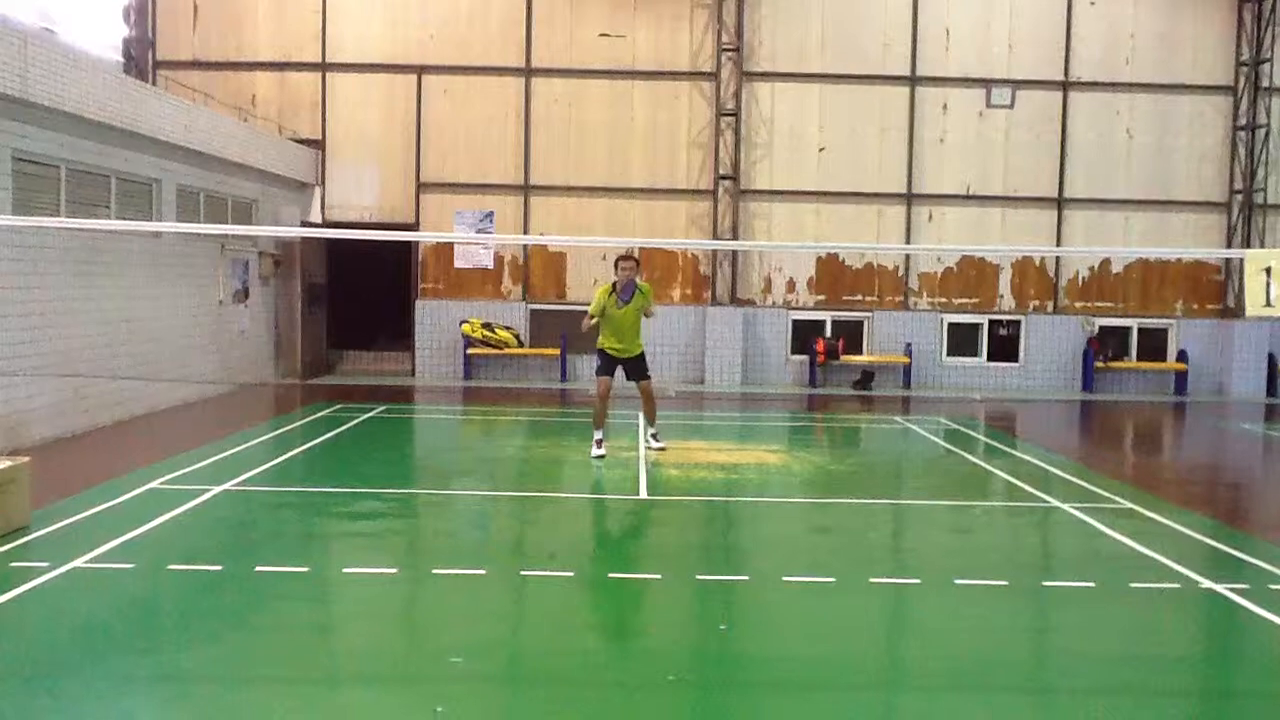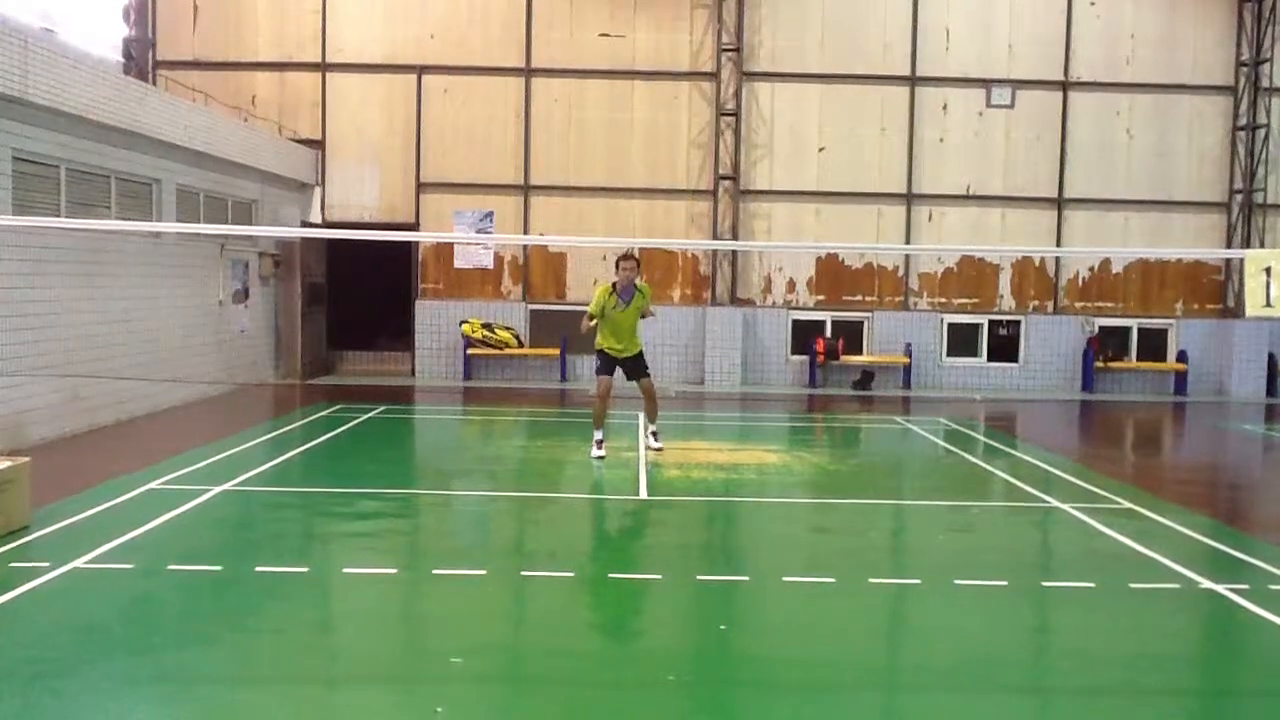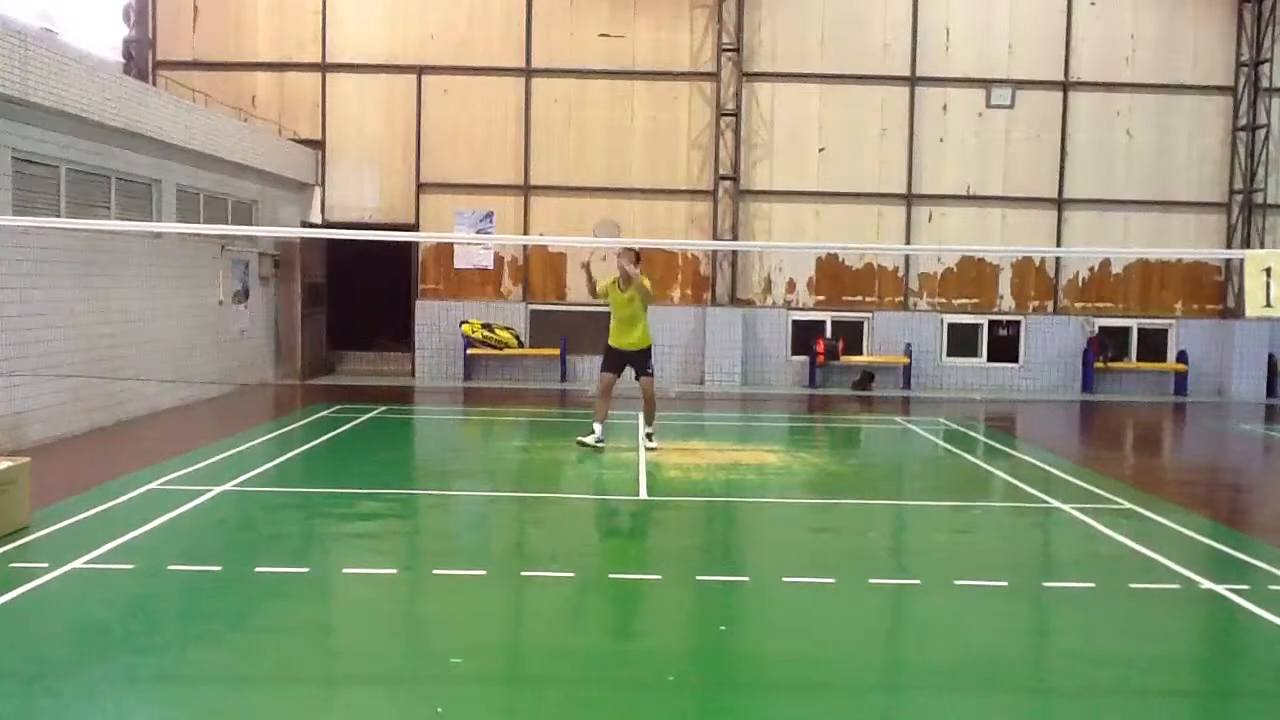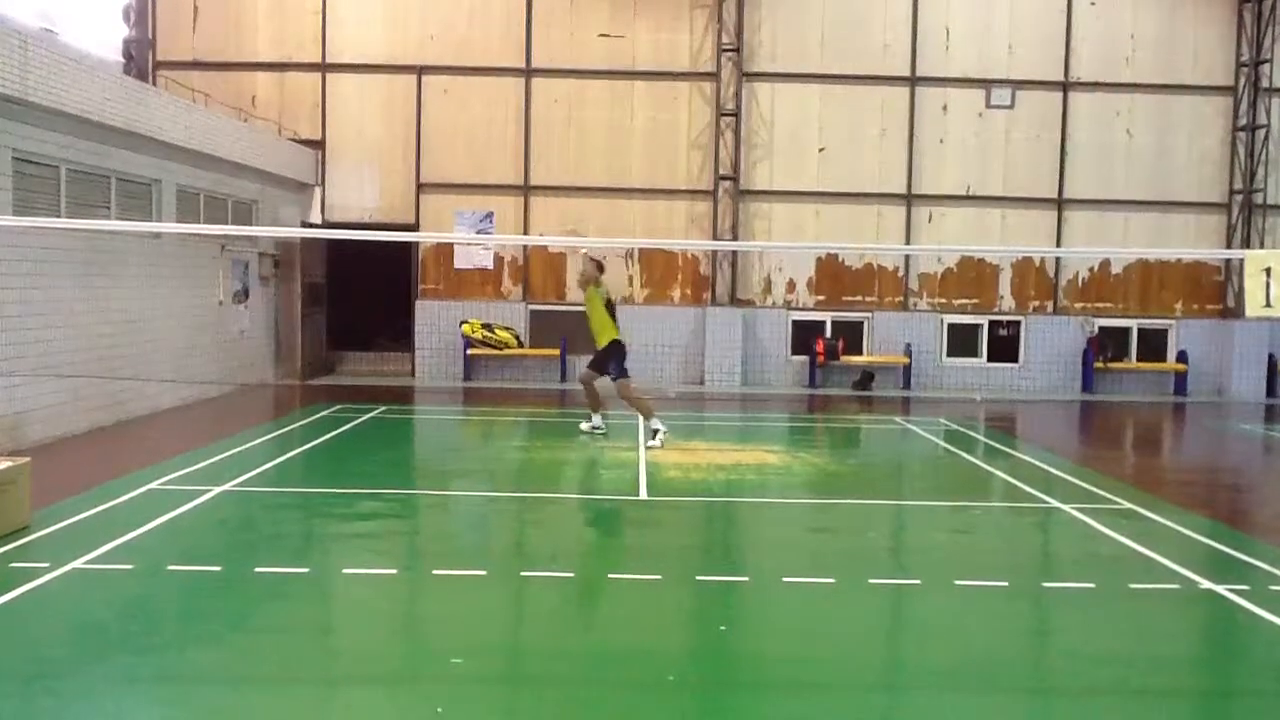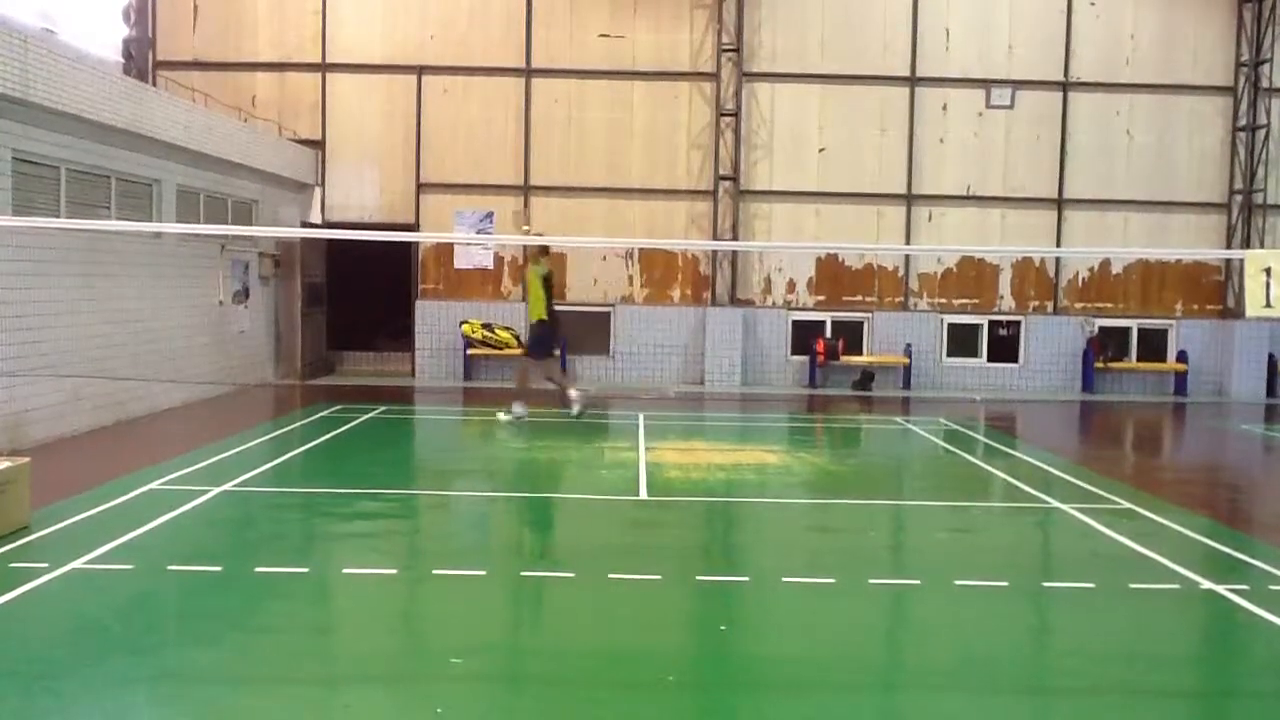
dt=0.4s
person 1, frame 1
left shoulder: (645, 290)
right shoulder: (603, 293)
right elbow: (590, 318)
left wrist: (649, 312)
right wrist: (588, 323)
left hip: (634, 350)
right hip: (607, 349)
left knee: (648, 392)
right knee: (603, 392)
left ankle: (651, 434)
right ankle: (598, 439)
person 1, frame 2
left shoulder: (643, 291)
right shoulder: (603, 293)
right elbow: (590, 317)
left wrist: (647, 313)
right wrist: (586, 325)
left hip: (632, 349)
right hip: (606, 349)
left knee: (649, 391)
right knee: (603, 392)
left ankle: (651, 431)
right ankle: (598, 439)
person 1, frame 3
left shoulder: (642, 283)
right shoulder: (610, 284)
left elbow: (648, 298)
right elbow: (594, 293)
left wrist: (632, 274)
right wrist: (589, 273)
left hip: (641, 346)
right hip: (615, 345)
left knee: (648, 392)
right knee: (603, 388)
left ankle: (648, 432)
right ankle: (597, 433)
person 1, frame 4
left shoulder: (598, 289)
right shoulder: (591, 293)
left elbow: (594, 276)
left wrist: (586, 259)
right wrist: (584, 286)
left hip: (612, 346)
right hip: (604, 347)
left knee: (625, 393)
right knee: (585, 379)
left ankle: (657, 428)
right ankle: (596, 421)
person 1, frame 5
left shoulder: (540, 267)
right shoulder: (538, 271)
left elbow: (534, 254)
left hip: (543, 324)
right hip: (545, 325)
left knee: (524, 368)
right knee: (548, 370)
left ankle: (519, 410)
right ankle: (572, 395)
